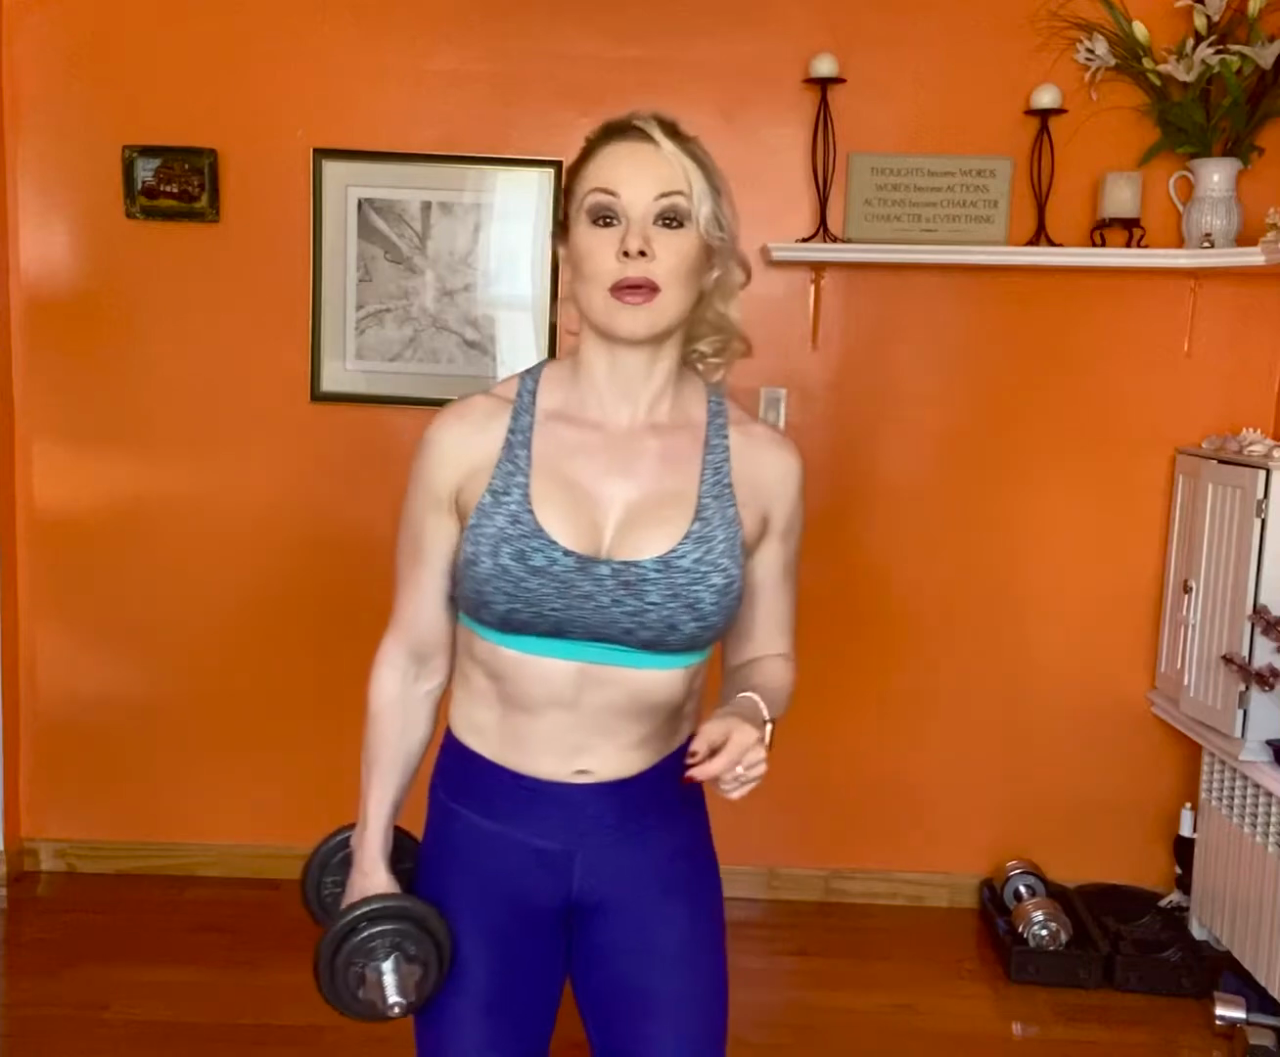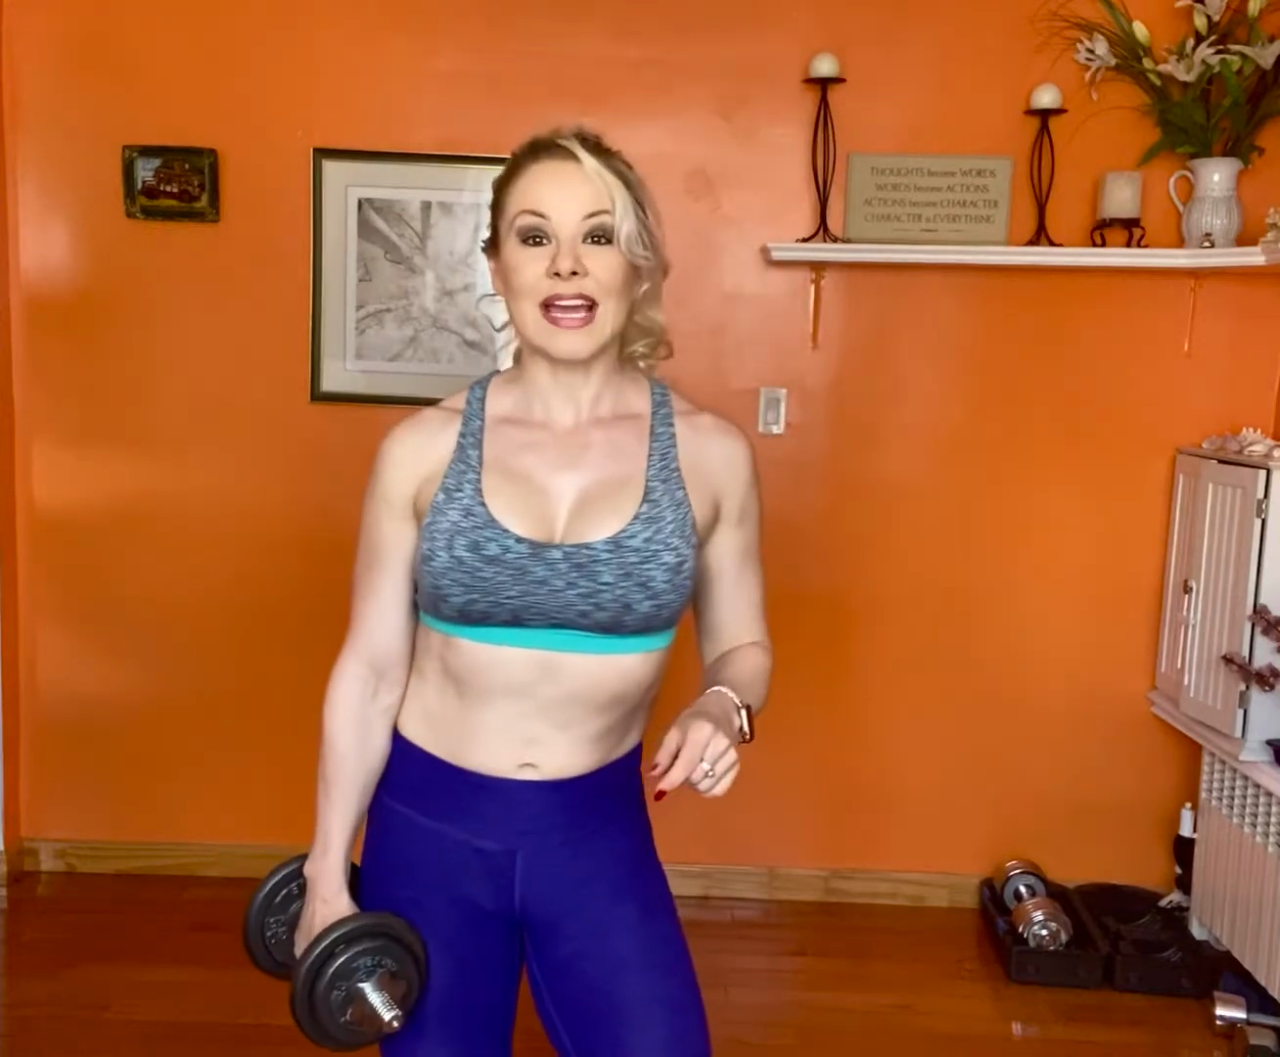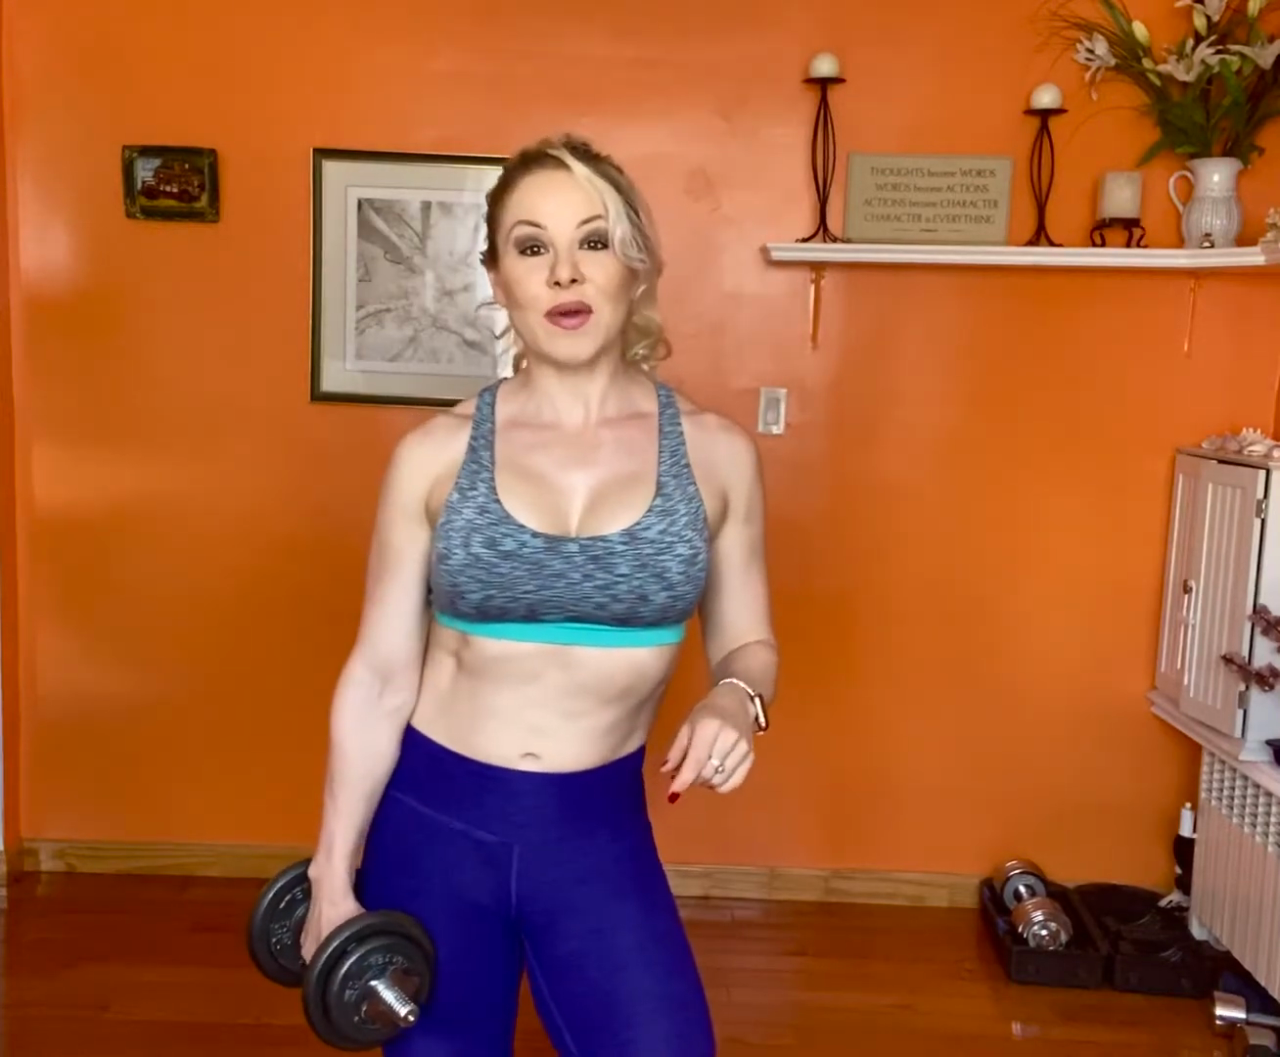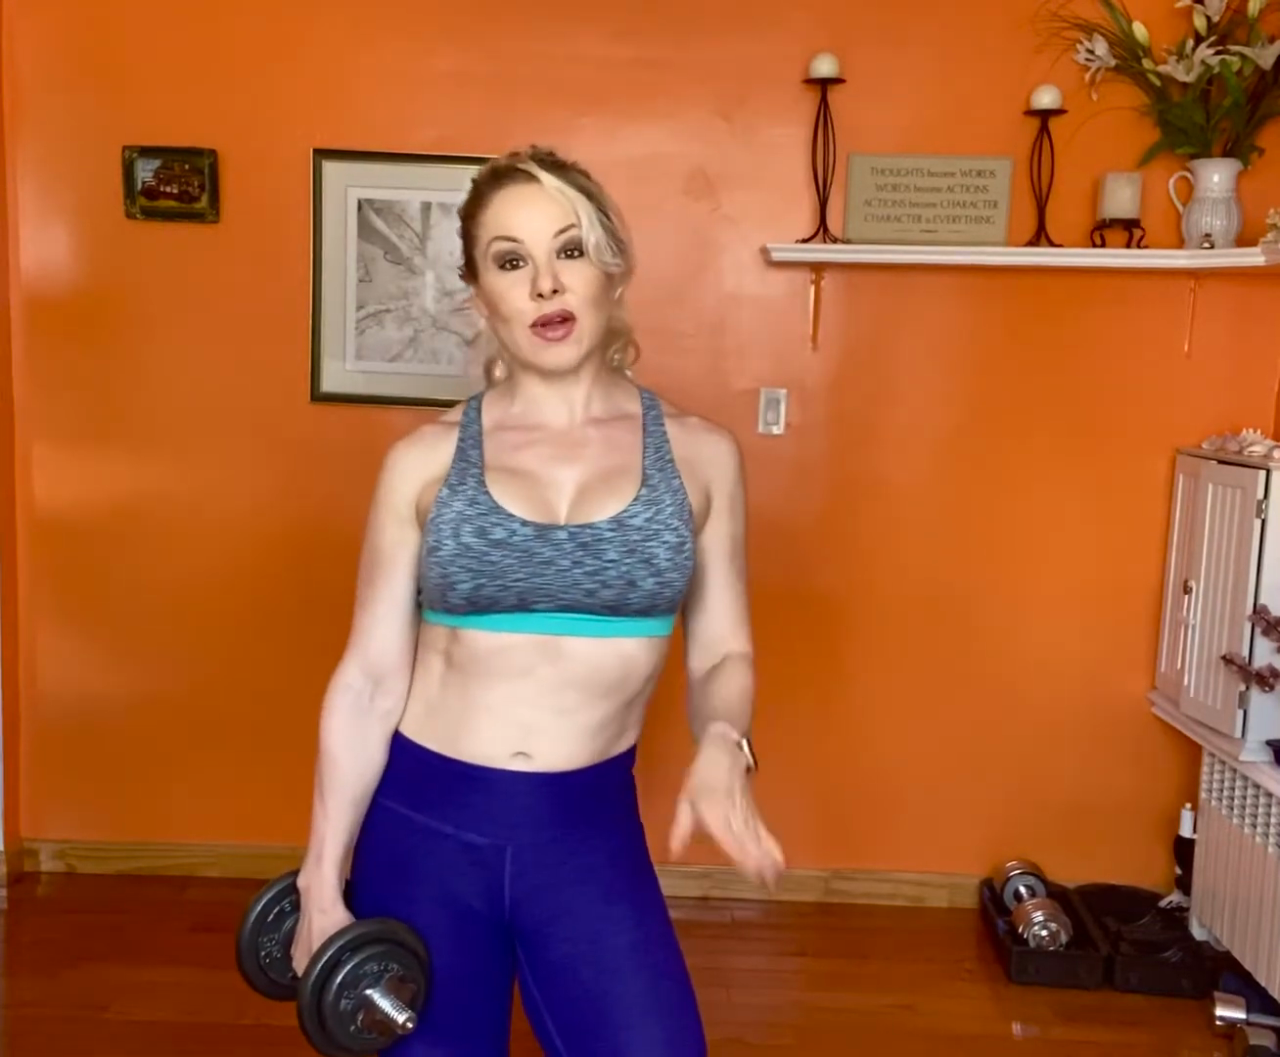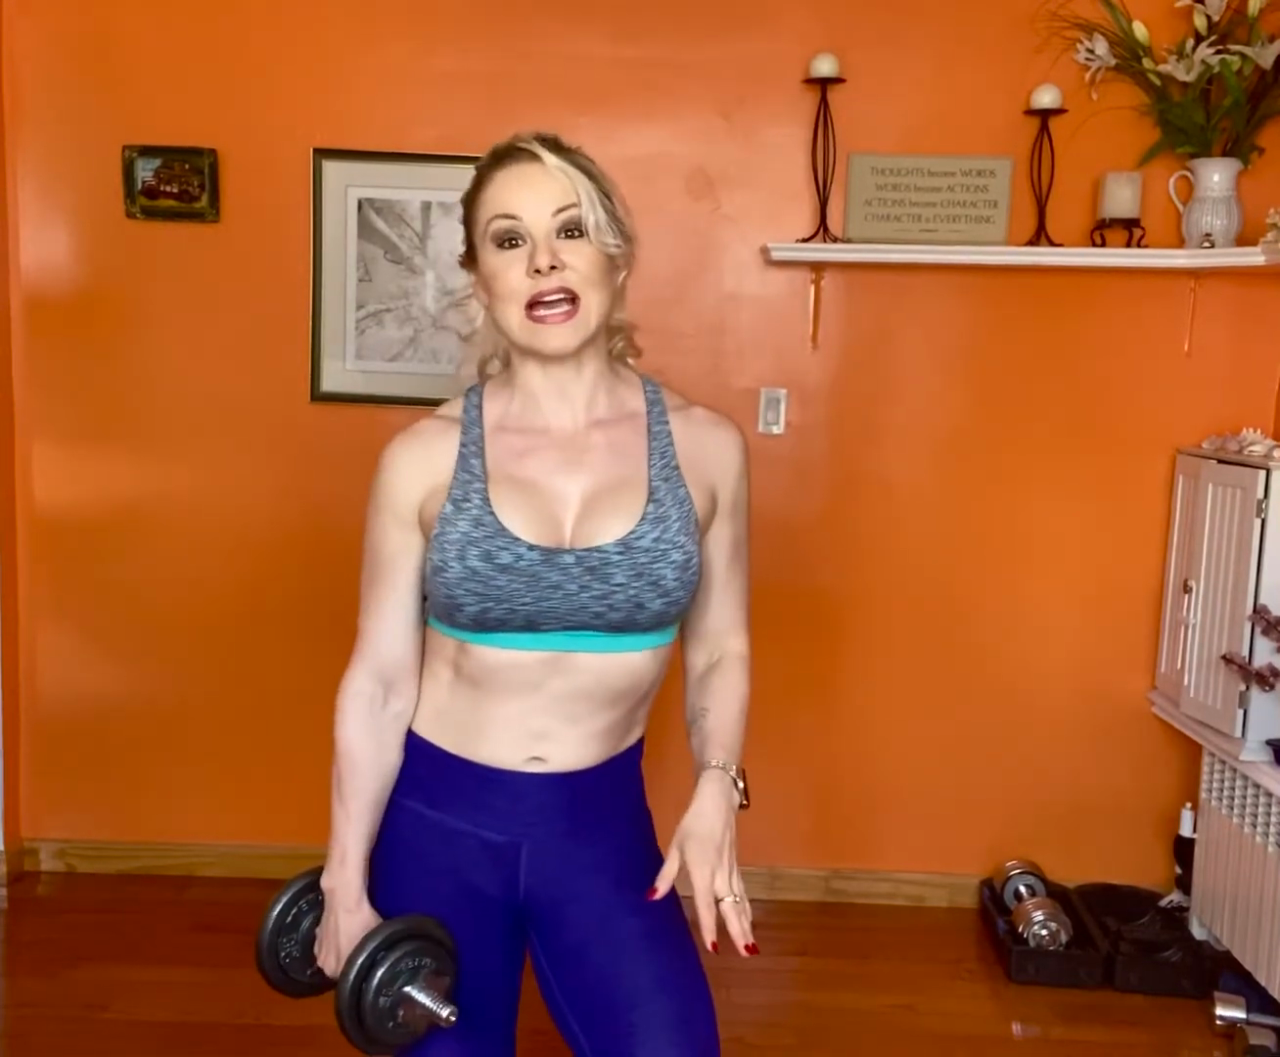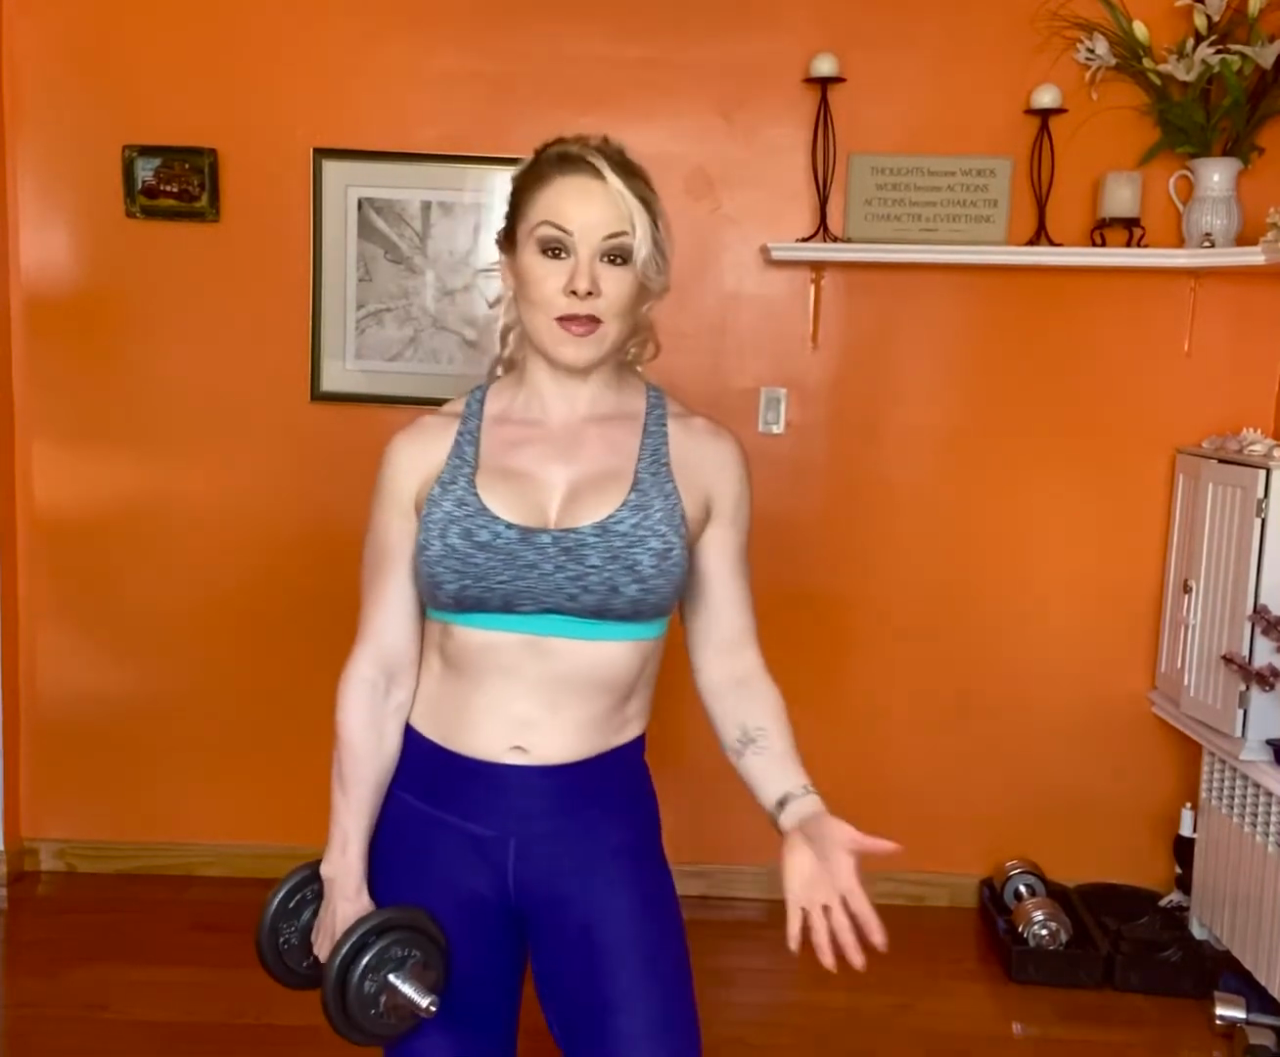
dt=0.7s
person 1, frame 1
left shoulder: (762, 464)
right shoulder: (468, 439)
left elbow: (764, 654)
right elbow: (413, 658)
left wrist: (746, 715)
right wrist: (370, 851)
left hip: (655, 836)
right hip: (482, 829)
person 1, frame 2
left shoulder: (709, 453)
right shoulder: (423, 448)
left elbow: (741, 645)
right elbow: (368, 671)
left wrist: (722, 711)
right wrist: (326, 873)
left hip: (599, 834)
right hip: (426, 828)
person 1, frame 3
left shoulder: (715, 452)
right shoulder: (436, 452)
left elbow: (748, 642)
right elbow: (378, 675)
left wrist: (734, 700)
right wrist: (332, 875)
left hip: (599, 831)
right hip: (432, 821)
person 1, frame 4
left shoulder: (699, 454)
right shoulder: (424, 459)
left elbow: (721, 654)
right elbow: (368, 677)
left wrist: (720, 743)
right wrist: (323, 878)
left hip: (591, 832)
right hip: (423, 825)
person 1, frame 5
left shoulder: (703, 445)
right shoulder: (424, 456)
left elbow: (720, 648)
right elbow: (378, 678)
left wrist: (716, 789)
right wrist: (346, 881)
left hip: (601, 825)
right hip: (436, 820)
person 1, frame 6
left shoulder: (697, 456)
right shoulder: (425, 449)
left elbow: (727, 660)
right elbow: (377, 668)
left wrist: (801, 817)
right wrist: (345, 868)
left hip: (601, 826)
right hip: (432, 821)
